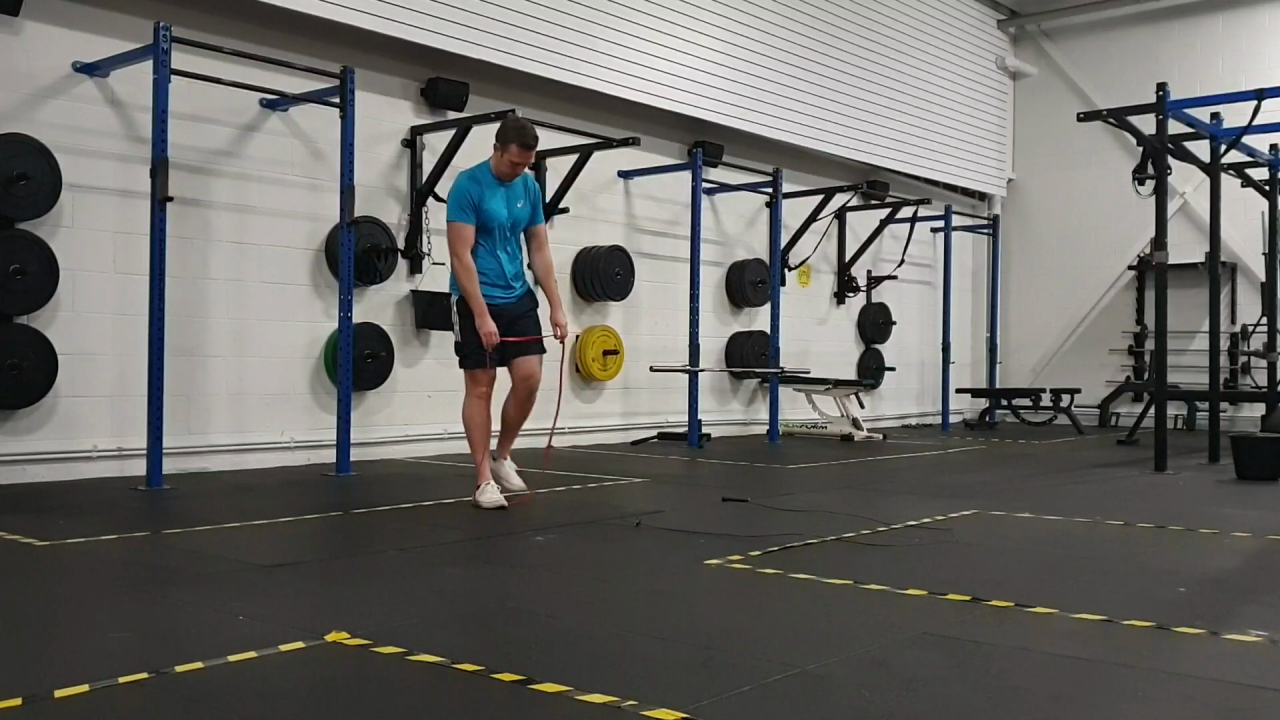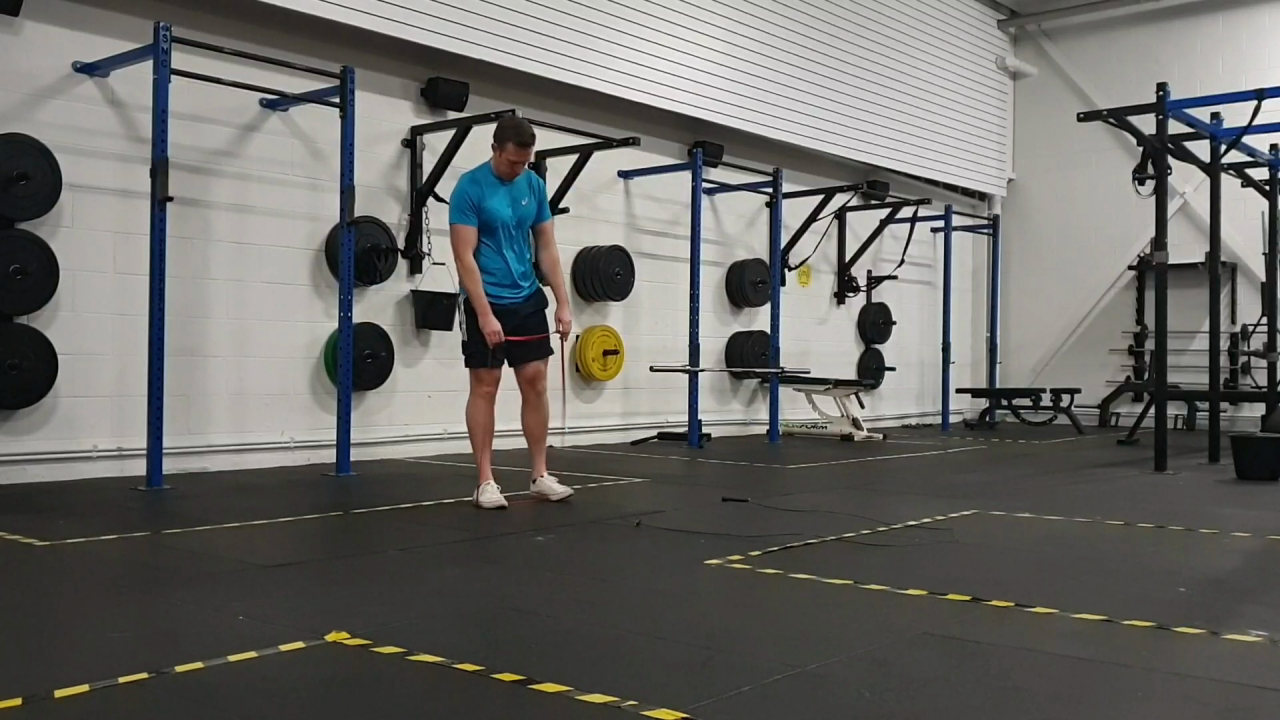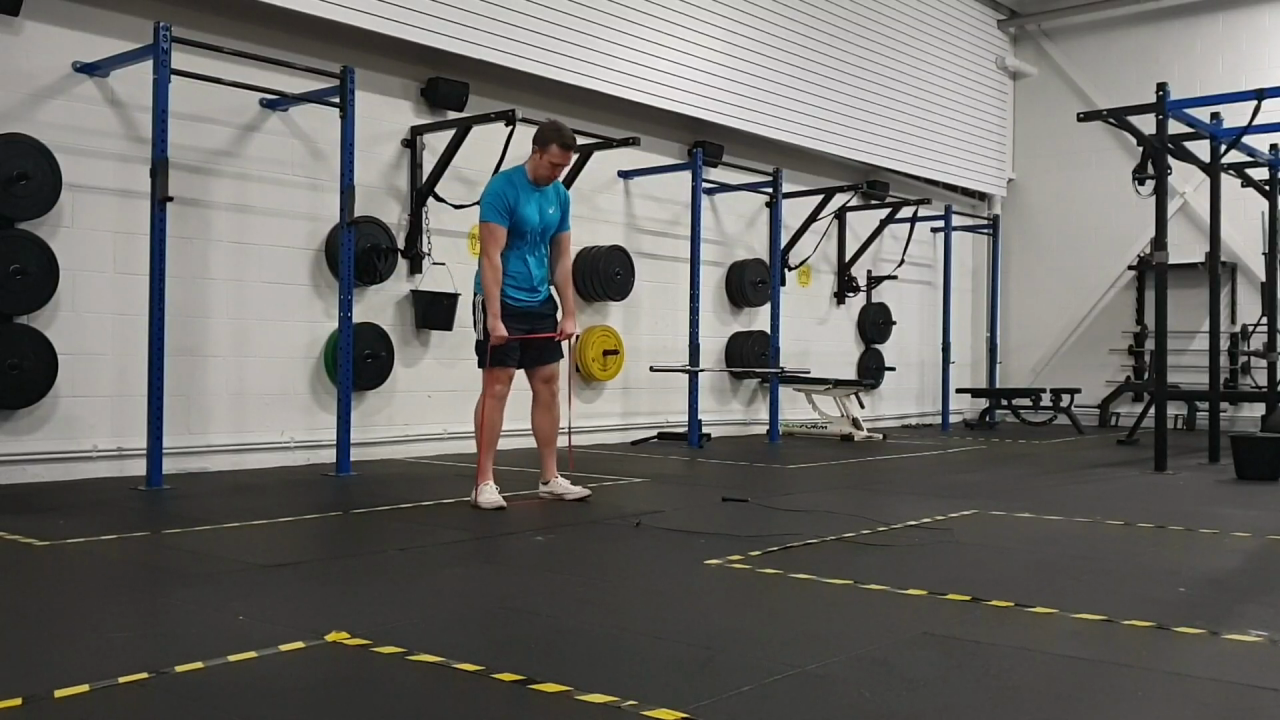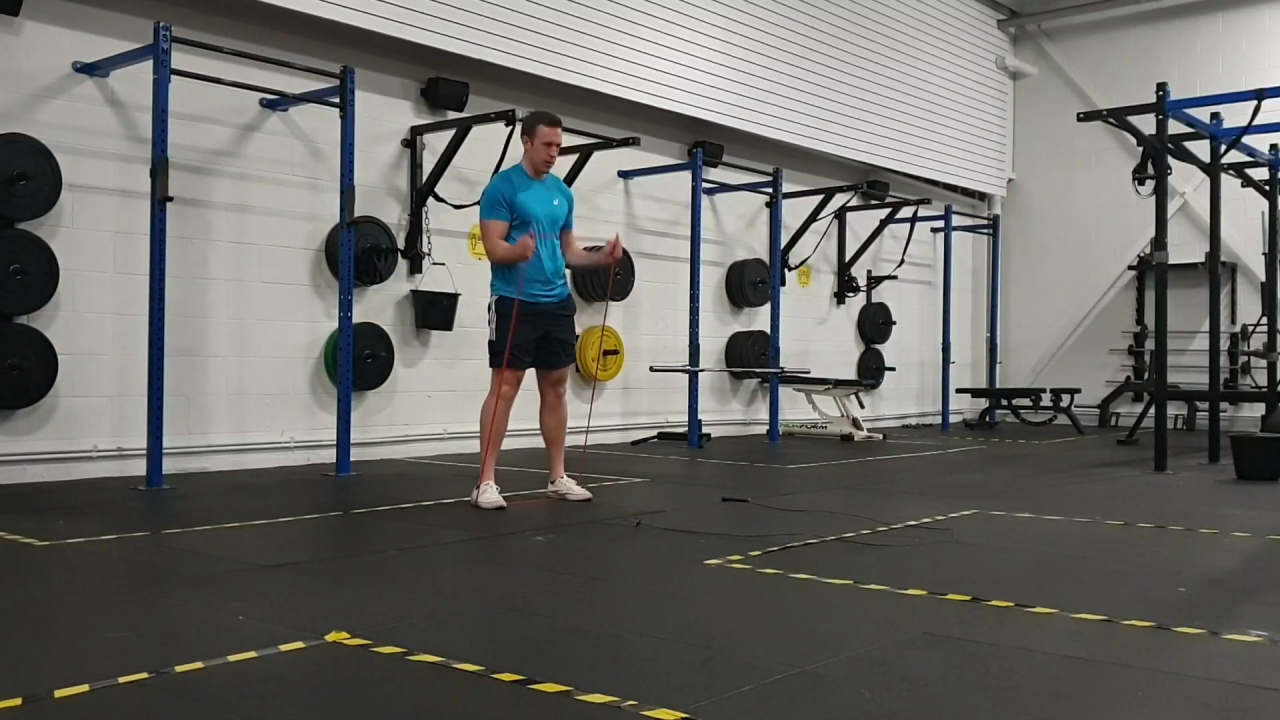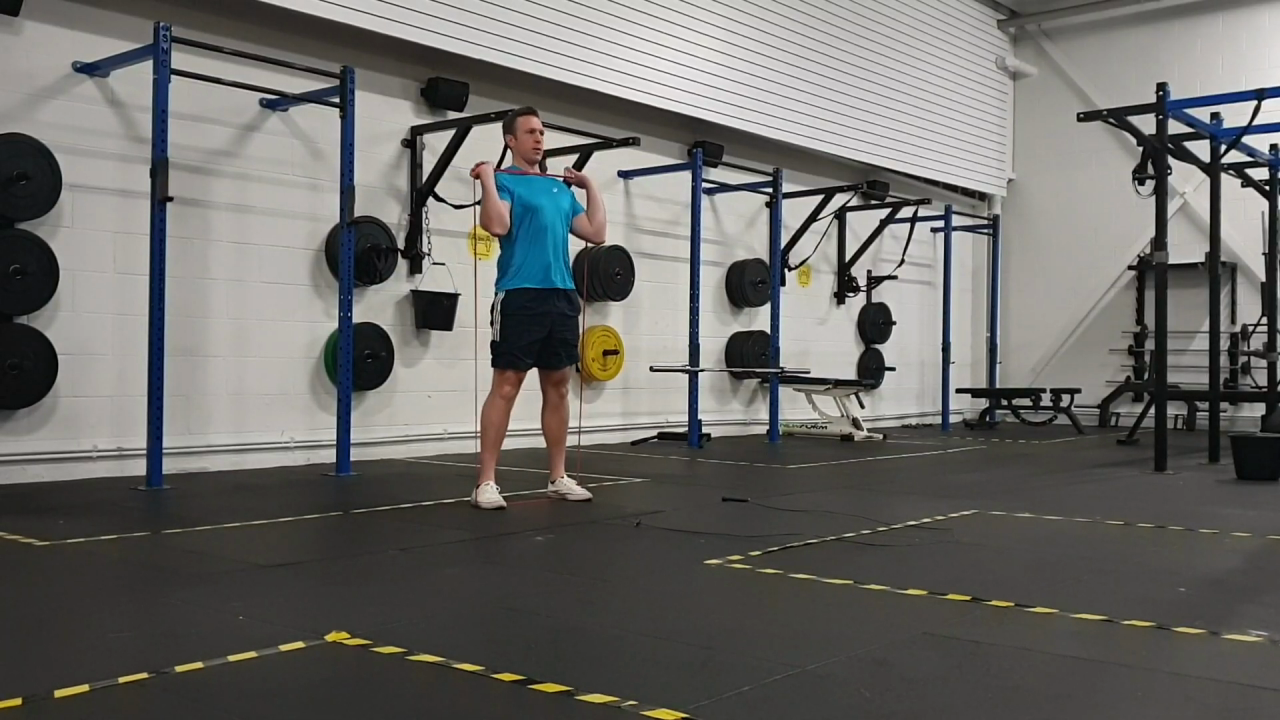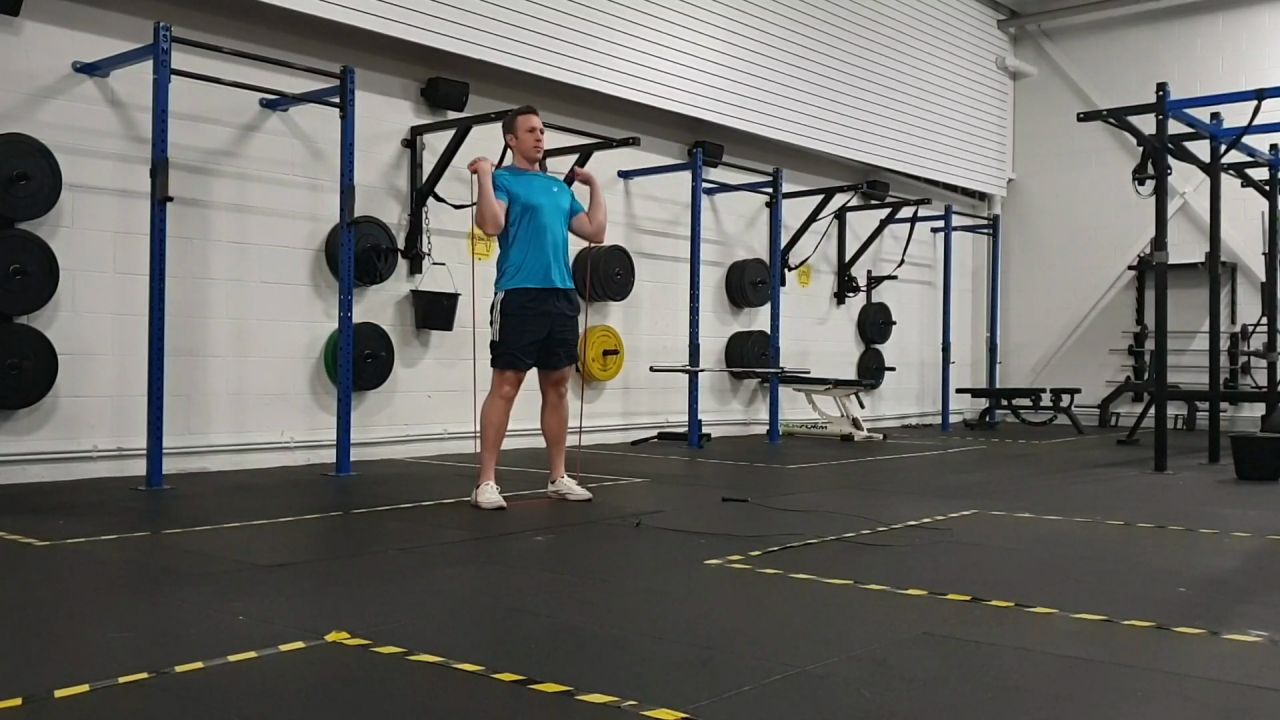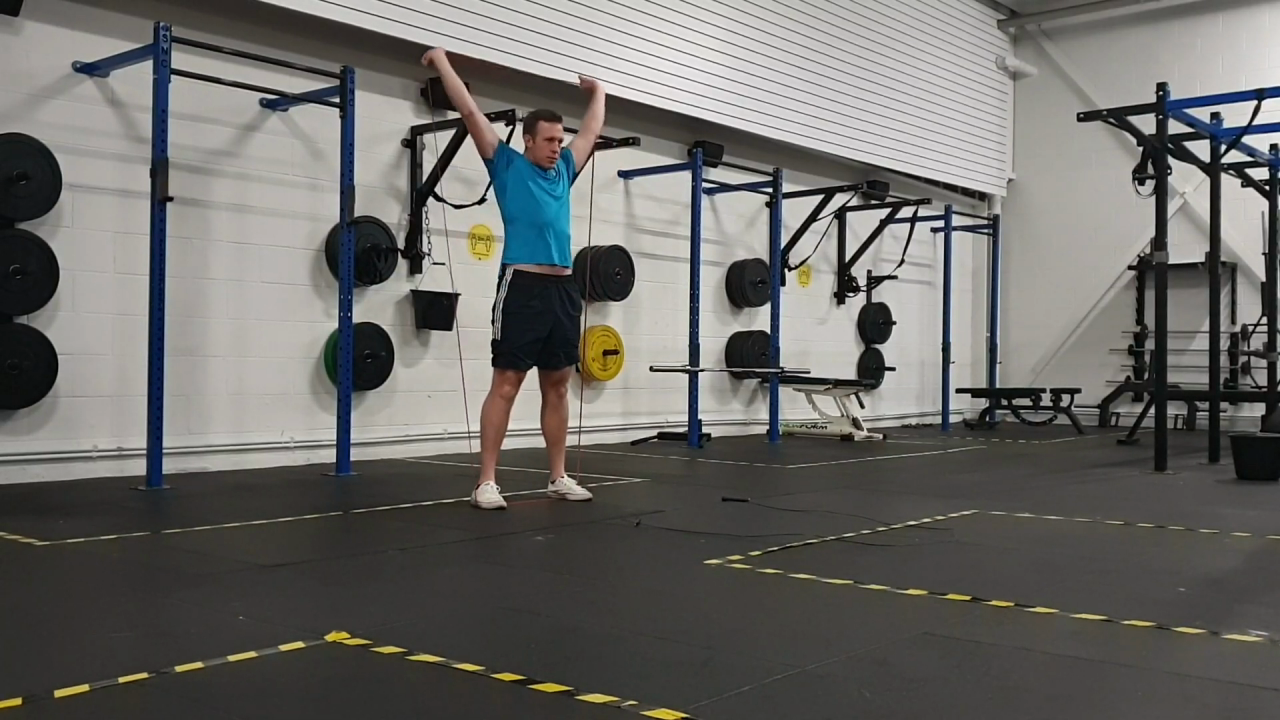
dt=0.7s
person 1, frame 1
left shoulder: (530, 188)
right shoulder: (468, 186)
left elbow: (540, 251)
right elbow: (461, 255)
left wrist: (556, 307)
right wrist: (482, 315)
left hip: (518, 298)
right hip: (476, 300)
left knee: (529, 378)
right knee: (480, 387)
left ankle: (503, 456)
right ankle: (485, 480)
person 1, frame 2
left shoulder: (534, 186)
right shoulder: (470, 187)
left elbow: (547, 248)
right elbow: (465, 257)
left wrist: (563, 303)
right wrist: (486, 315)
left hip: (528, 299)
right hip: (486, 301)
left knee: (535, 384)
right knee: (485, 386)
left ankle: (540, 475)
right ankle: (485, 481)
person 1, frame 3
left shoulder: (560, 196)
right shoulder: (502, 188)
left elbow: (561, 259)
right elbow: (491, 256)
left wrist: (569, 314)
right wrist: (494, 316)
left hip: (540, 303)
right hip: (501, 301)
left knee: (548, 386)
right knee: (497, 387)
left ankle: (550, 478)
right ankle: (484, 482)
person 1, frame 4
left shoulder: (562, 192)
right shoulder: (502, 186)
right elbow: (493, 249)
left wrist: (600, 257)
right wrist: (515, 251)
left hip: (558, 302)
right hip: (515, 302)
left knee: (555, 388)
right knee: (505, 387)
left ankle: (558, 477)
right ankle: (486, 482)
person 1, frame 5
left shoulder: (561, 189)
right shoulder: (504, 181)
left elbow: (596, 233)
right elbow: (497, 225)
left wrist: (590, 186)
right wrist: (486, 178)
left hip: (562, 297)
right hip: (520, 296)
left knee: (558, 387)
right knee: (505, 387)
left ankle: (558, 477)
right ankle: (486, 482)
person 1, frame 6
left shoulder: (560, 188)
right shoulder: (502, 181)
left elbow: (595, 233)
right elbow: (489, 223)
left wrist: (593, 186)
right wrist: (484, 172)
left hip: (562, 296)
right hip: (519, 295)
left knee: (558, 386)
right knee: (505, 386)
left ankle: (558, 476)
right ankle: (486, 481)
person 1, frame 7
left shoulder: (562, 171)
right shoulder: (507, 164)
left elbow: (592, 130)
right elbow: (470, 112)
left wrist: (597, 91)
right wrist: (441, 61)
left hip: (564, 291)
right hip: (522, 288)
left knee: (557, 386)
right knee: (505, 386)
left ankle: (558, 477)
right ankle: (486, 481)
